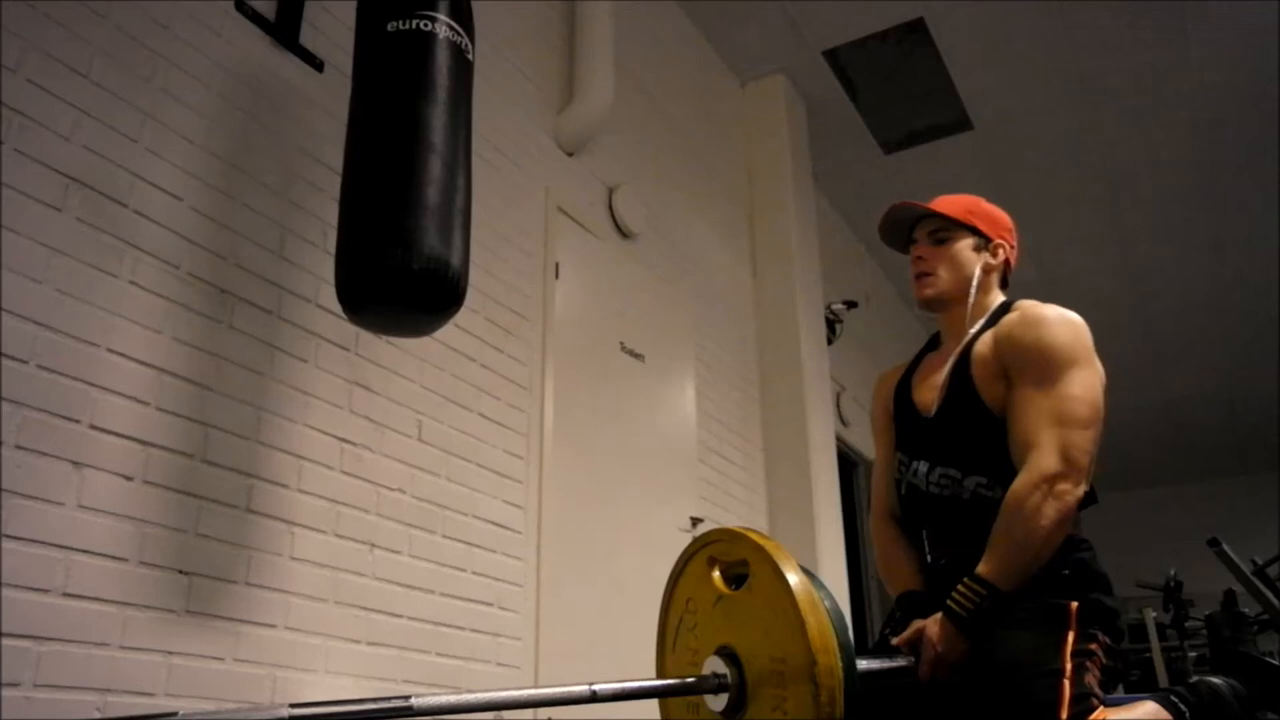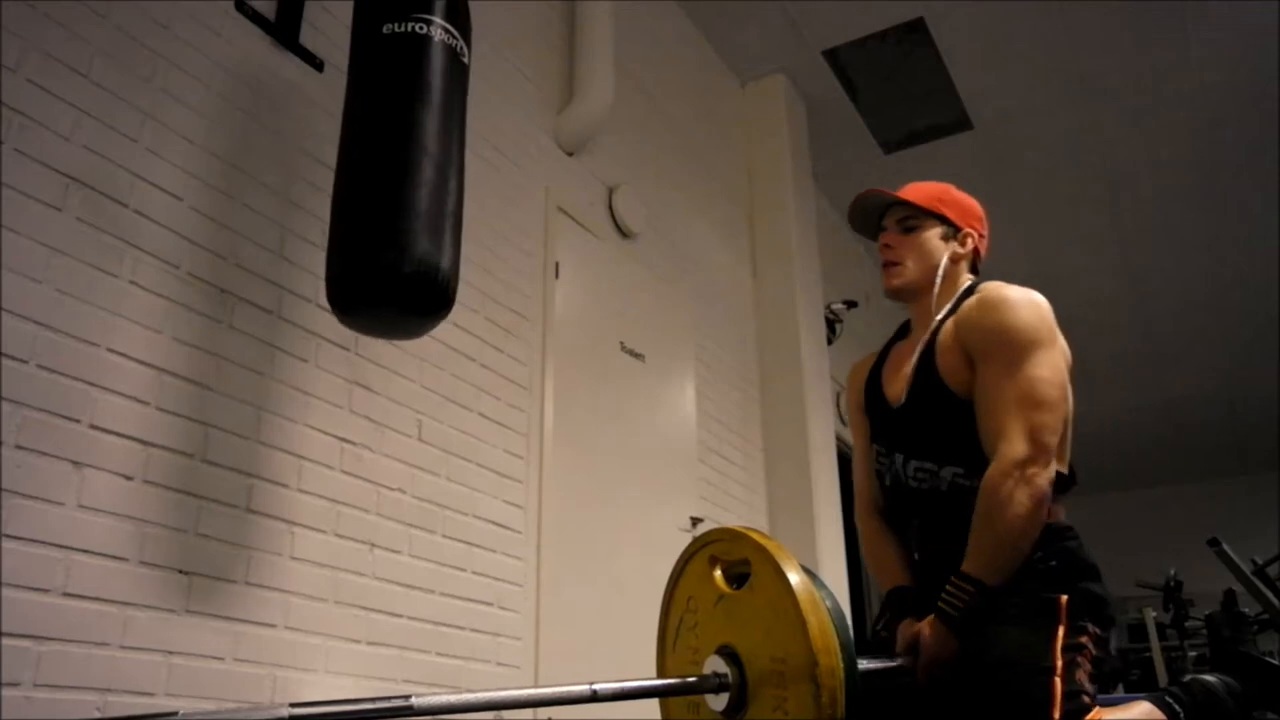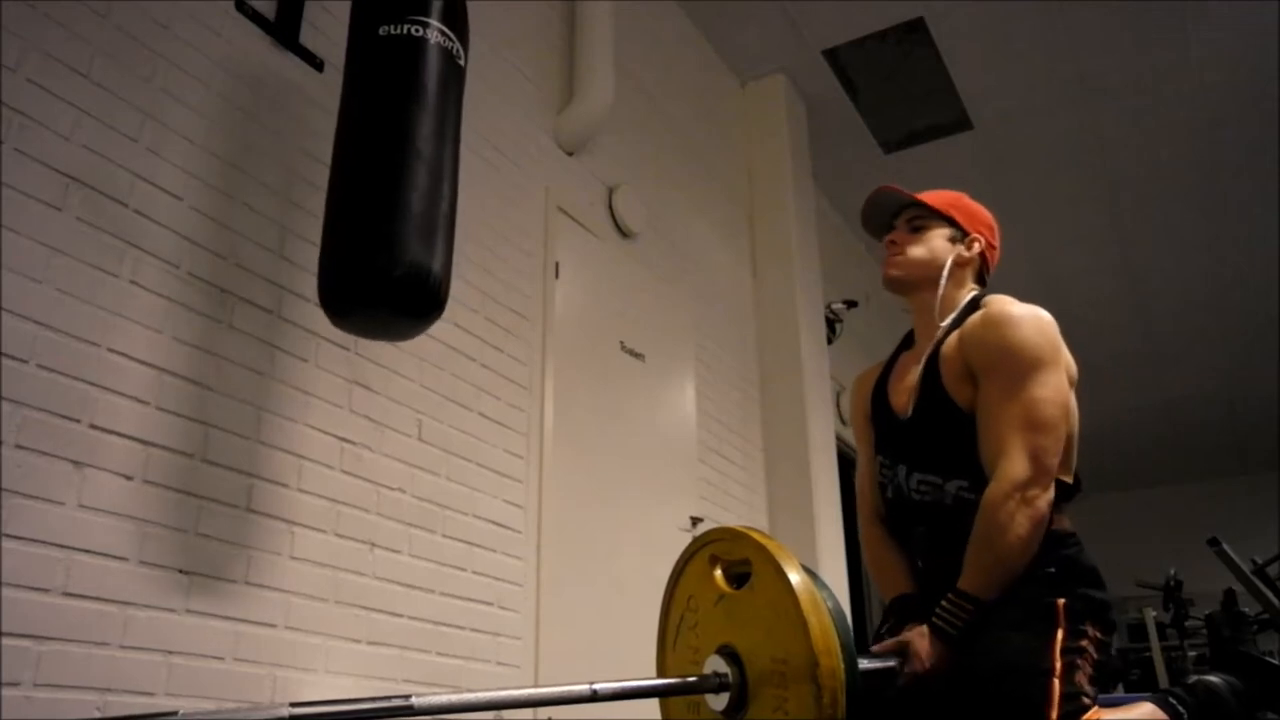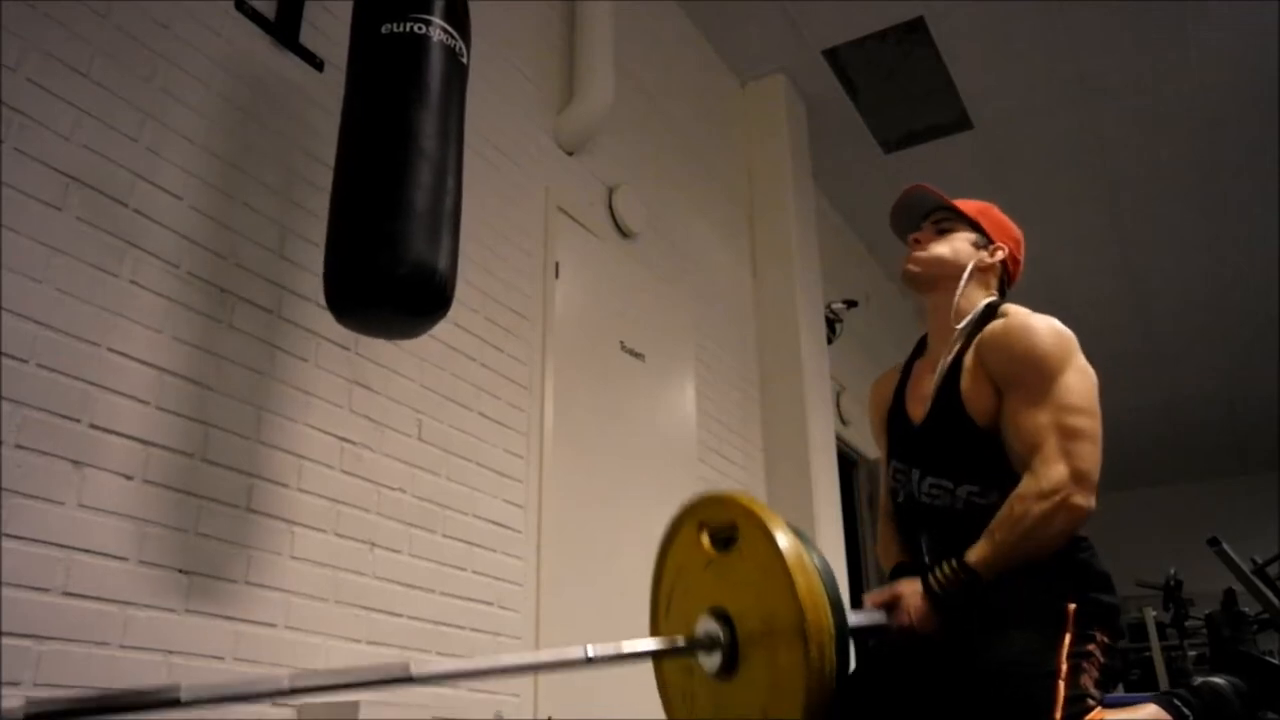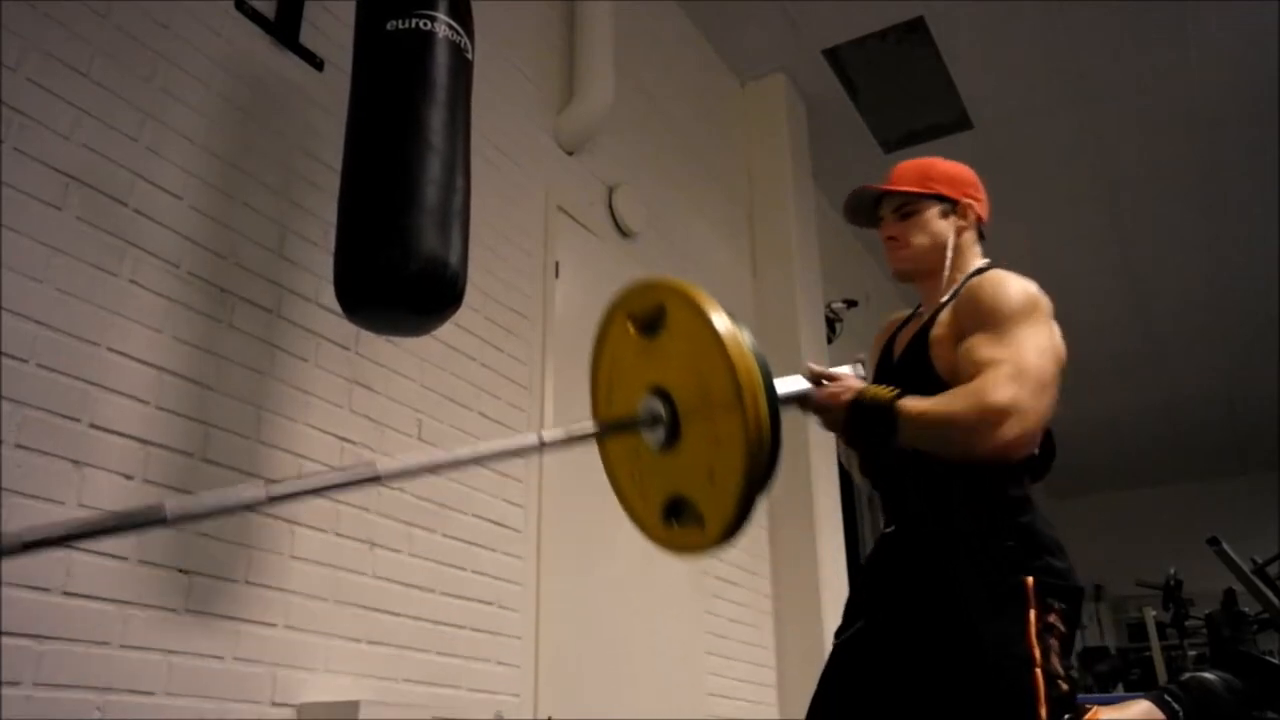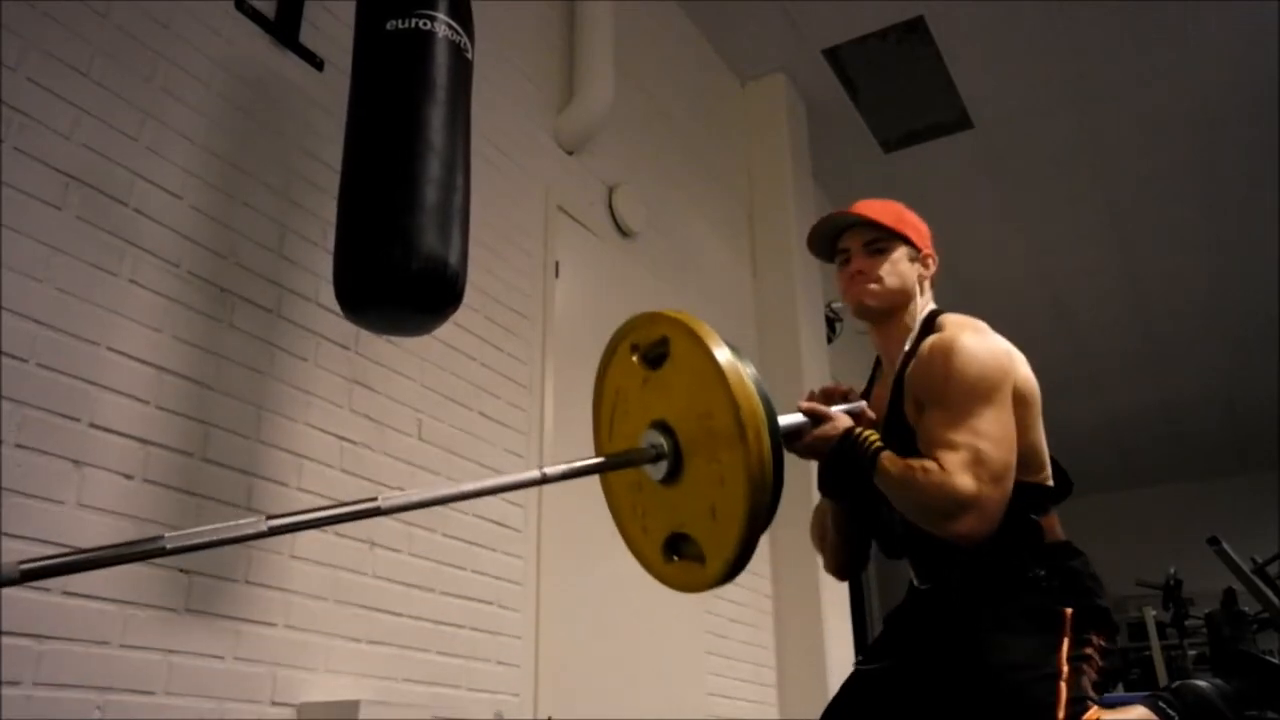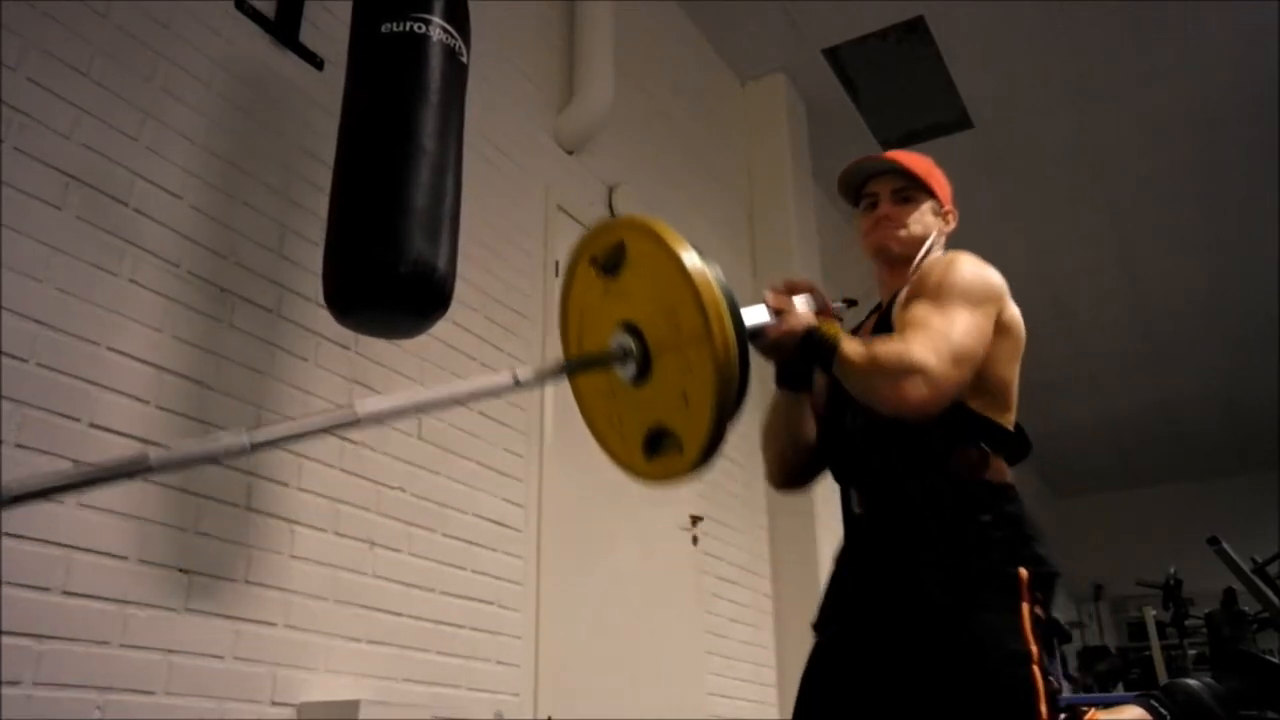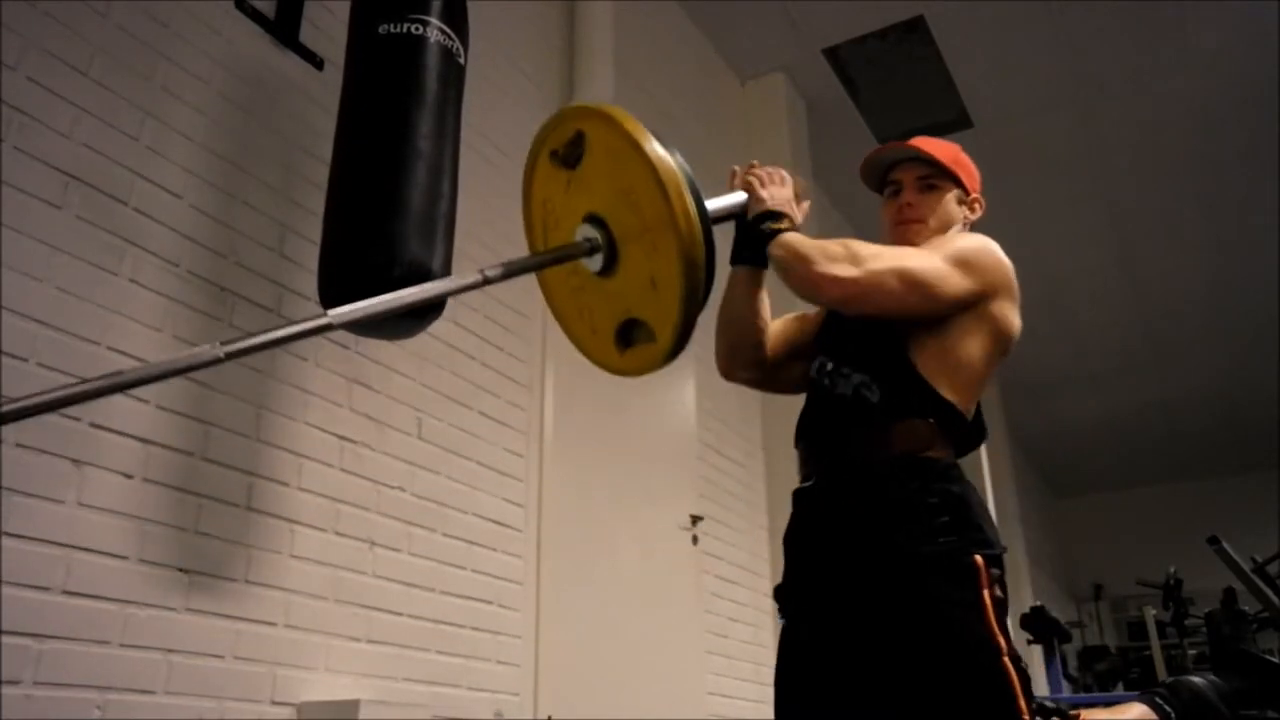
dt=0.4s
person 1, frame 1
left shoulder: (1040, 333)
right shoulder: (895, 387)
left elbow: (1055, 483)
right elbow: (887, 513)
left wrist: (965, 611)
right wrist: (913, 608)
left hip: (1040, 597)
right hip: (938, 601)
person 1, frame 2
left shoulder: (1002, 315)
right shoulder: (869, 377)
left elbow: (1026, 470)
right elbow: (872, 508)
left wrist: (957, 610)
right wrist: (905, 606)
left hip: (1030, 585)
right hip: (931, 594)
person 1, frame 3
left shoulder: (1007, 330)
right shoulder: (873, 387)
left elbow: (1024, 490)
right elbow: (875, 516)
left wrist: (950, 624)
right wrist: (908, 613)
left hip: (1033, 594)
right hip: (936, 602)
person 1, frame 4
left shoulder: (1022, 340)
right shoulder: (889, 390)
left elbow: (1065, 490)
left wrist: (943, 588)
right wrist: (906, 581)
left hip: (1041, 598)
right hip: (948, 599)
person 1, frame 5
left shoulder: (1000, 297)
right shoulder: (896, 333)
left elbow: (1003, 420)
left wrist: (870, 406)
right wrist: (849, 411)
left hip: (996, 563)
right hip: (906, 569)
person 1, frame 6
left shoulder: (959, 353)
right shoulder: (872, 395)
left elbow: (967, 508)
right elbow: (842, 559)
left wrist: (858, 449)
right wrist: (835, 463)
left hip: (1032, 602)
right hip: (939, 610)
person 1, frame 7
left shoulder: (960, 277)
right shoulder: (855, 341)
left elbow: (915, 381)
right elbow: (787, 469)
left wrist: (821, 341)
right wrist: (791, 372)
left hip: (973, 553)
right hip: (874, 563)
person 1, frame 8
left shoulder: (974, 261)
right shoulder: (846, 309)
left elbow: (842, 274)
right elbow: (744, 362)
left wrist: (774, 223)
right wrist: (751, 247)
left hip: (922, 528)
right hip: (825, 537)
